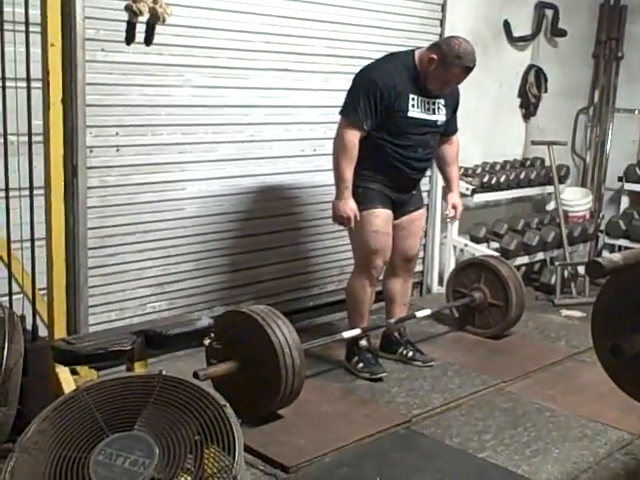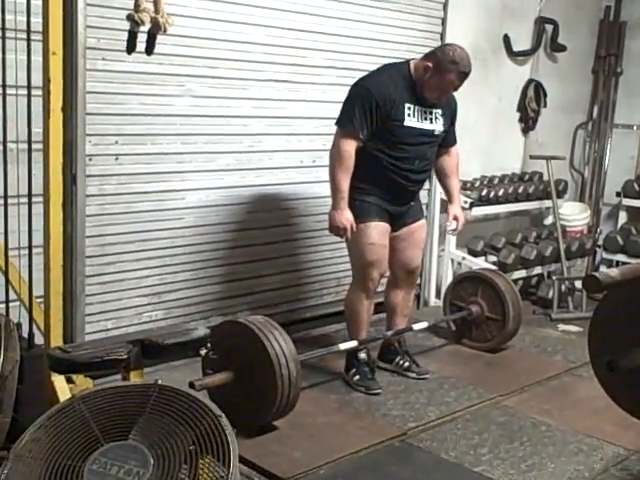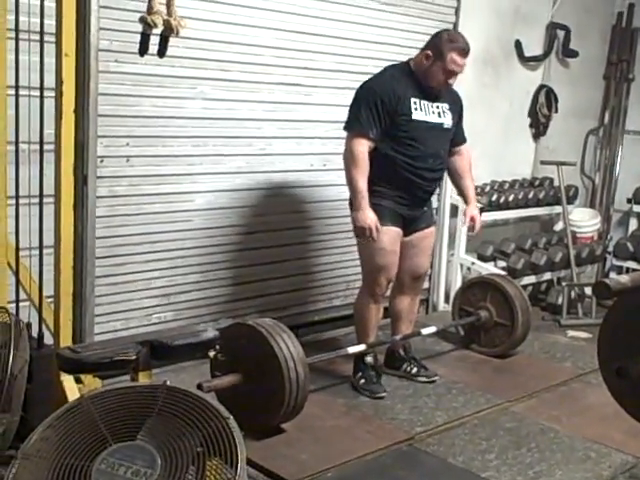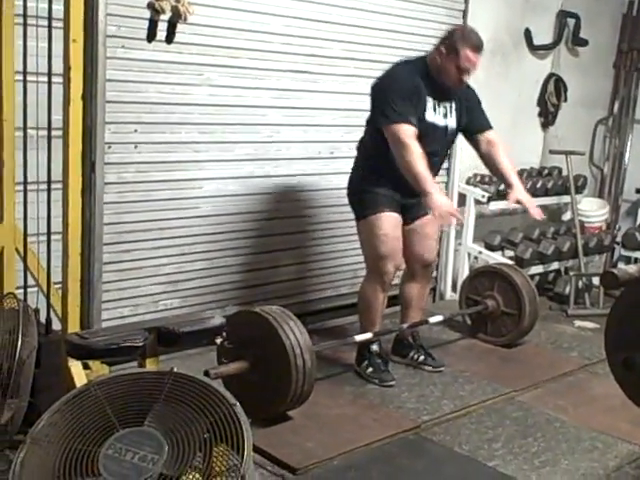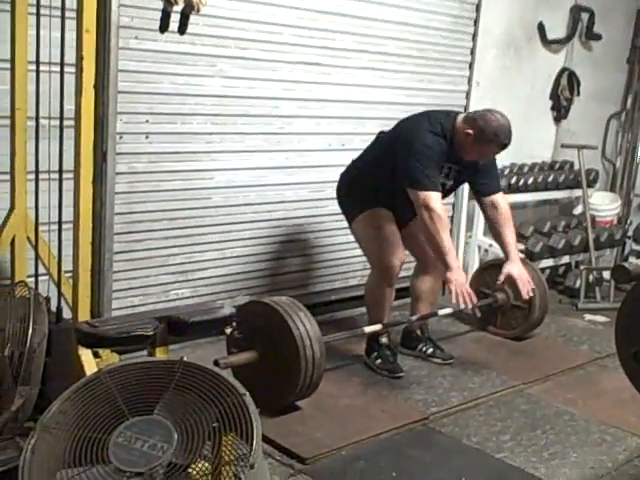
dt=0.5s
person 1, frame 1
left shoulder: (449, 91)
right shoulder: (381, 77)
left elbow: (447, 141)
right elbow: (348, 134)
left wrist: (453, 189)
right wrist: (343, 194)
left hip: (409, 189)
right hip: (371, 186)
left knee: (405, 263)
right knee: (371, 265)
left ankle: (394, 338)
right ankle: (357, 345)
person 1, frame 2
left shoulder: (447, 102)
right shoulder: (377, 88)
left elbow: (447, 152)
right elbow: (345, 144)
left wrist: (454, 200)
right wrist: (340, 204)
left hip: (408, 201)
right hip: (368, 198)
left knee: (408, 273)
right knee: (369, 277)
left ankle: (393, 349)
right ankle: (357, 358)
person 1, frame 3
left shoulder: (451, 99)
right shoulder: (382, 88)
left elbow: (458, 152)
right elbow: (357, 148)
left wrist: (470, 200)
right wrist: (362, 205)
left hip: (421, 205)
right hip: (382, 203)
left knee: (413, 280)
right knee: (378, 283)
left ankle: (399, 354)
right ankle: (363, 363)
person 1, frame 4
left shoulder: (463, 94)
right shoulder: (401, 82)
left elbow: (488, 141)
right elbow: (403, 141)
left wrist: (516, 185)
right wrist: (432, 193)
left hip: (418, 193)
right hip: (377, 188)
left knee: (423, 264)
right knee: (384, 269)
left ankle: (406, 342)
right ankle: (368, 351)
person 1, frame 5
left shoulder: (480, 147)
right shoulder: (424, 140)
left elbow: (496, 205)
right elbow: (431, 209)
left wrist: (513, 259)
right wrist: (453, 269)
left hip: (406, 197)
right hip: (365, 193)
left knee: (434, 259)
right knee: (389, 263)
left ankle: (415, 335)
right ankle: (377, 344)
